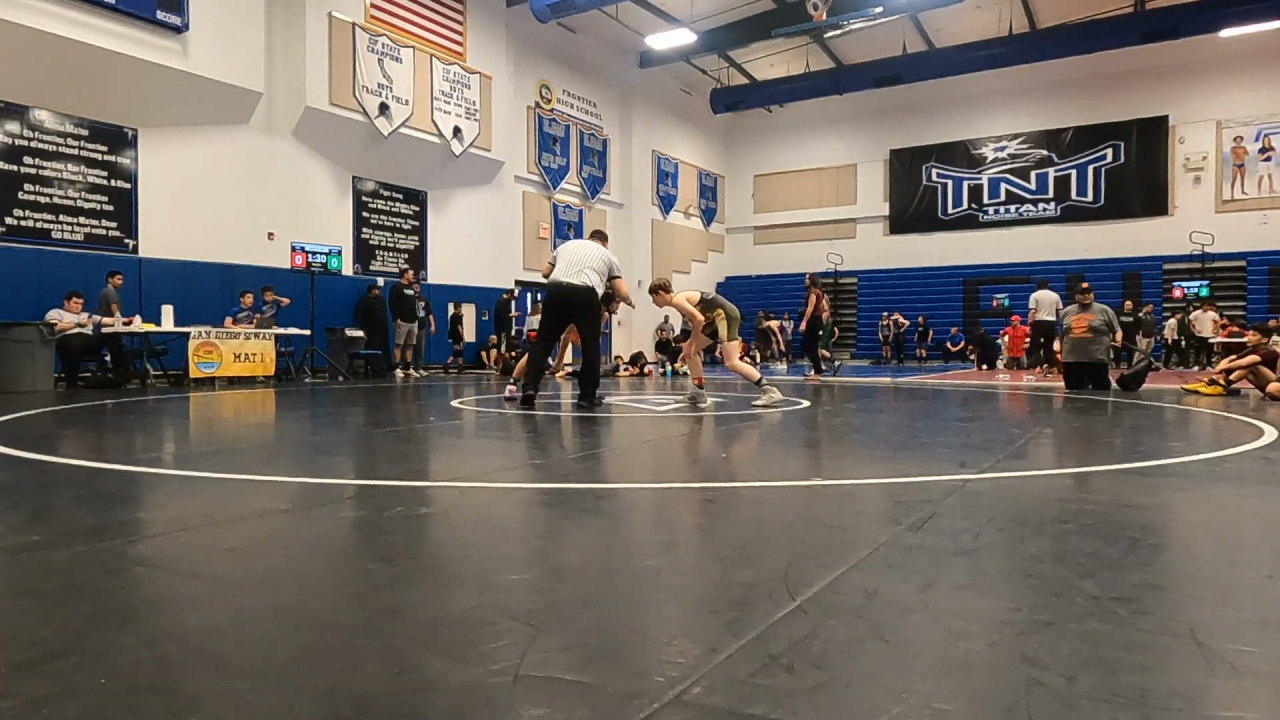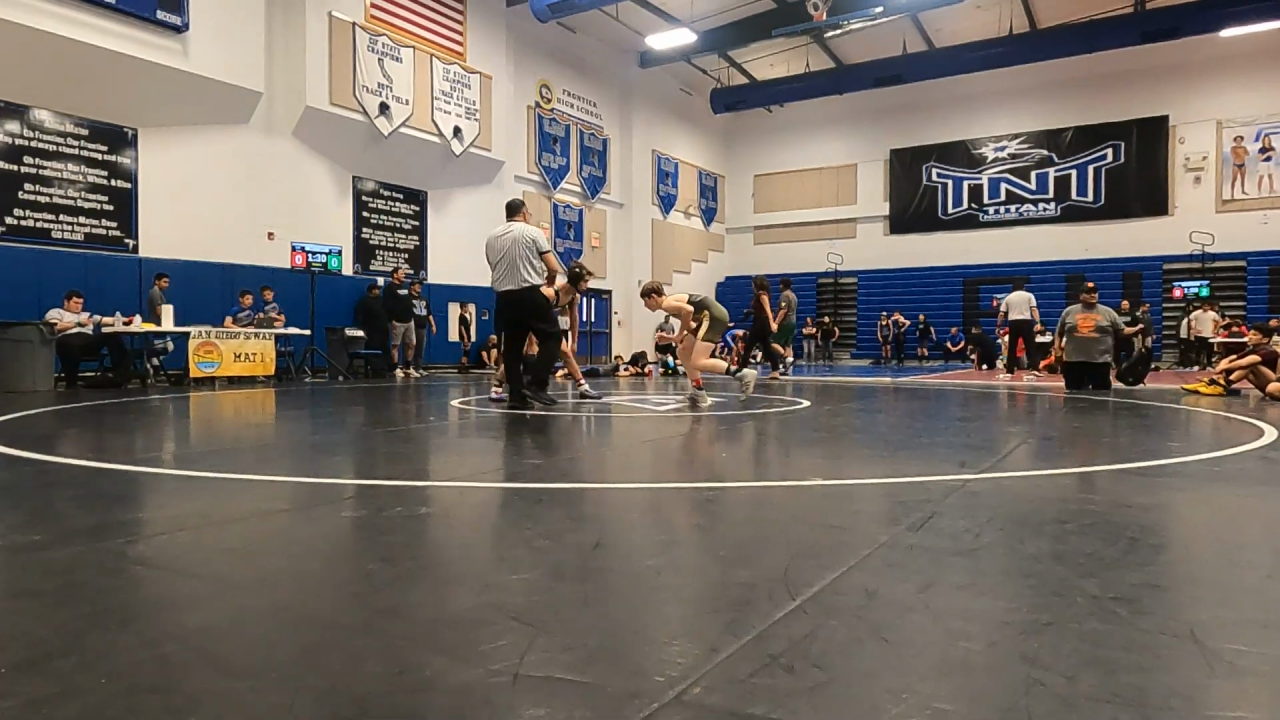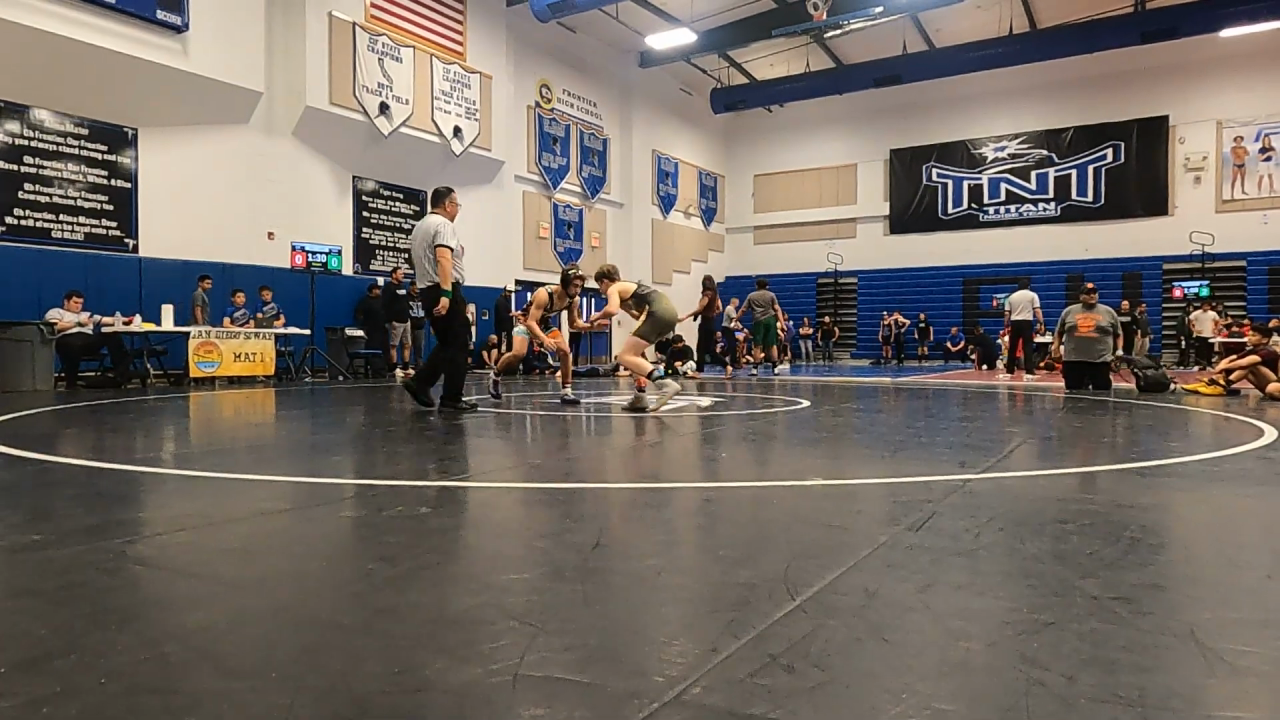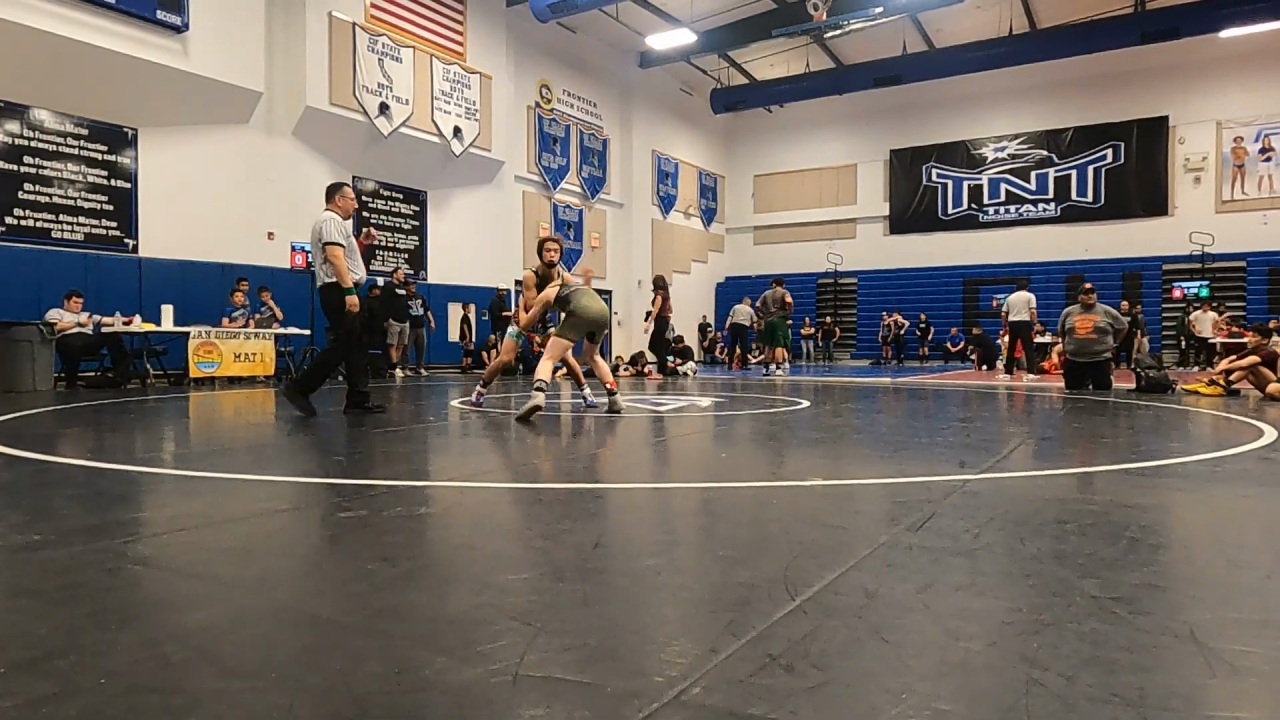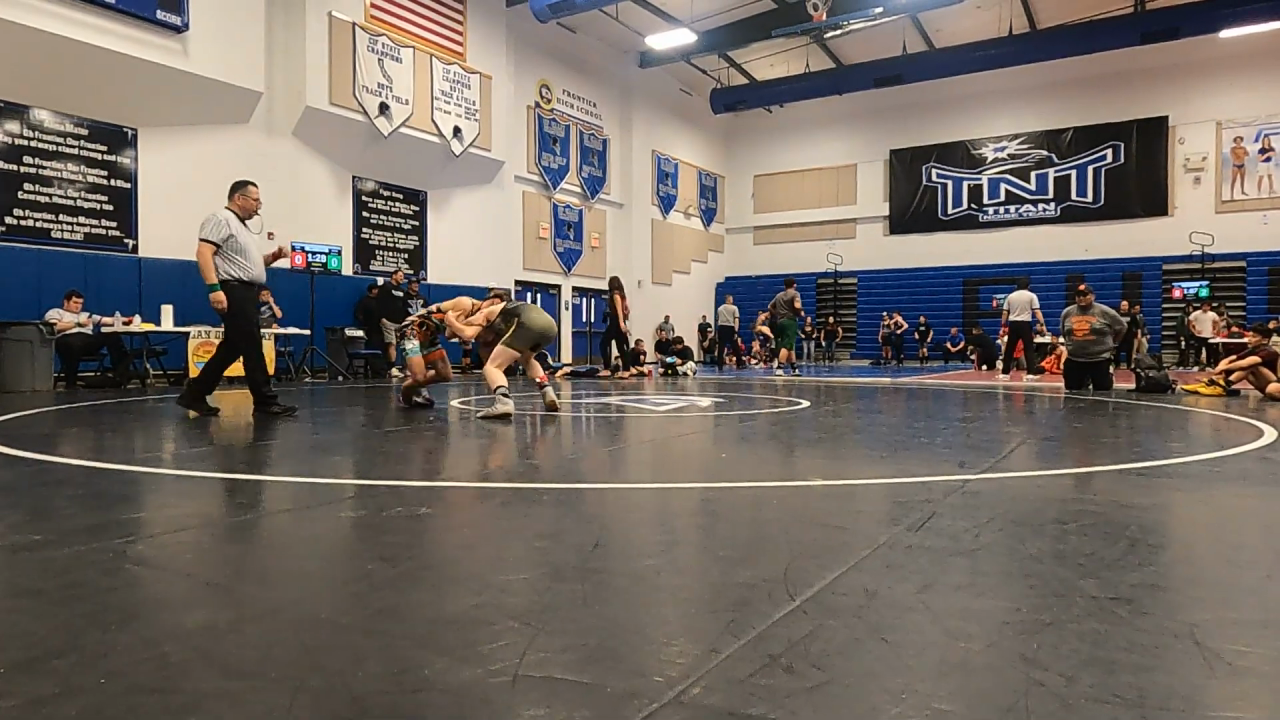
dt=0.7s
person 1, frame 1
left shoulder: (566, 245)
right shoulder: (608, 256)
left elbow: (545, 273)
right elbow: (621, 293)
right wrist: (629, 301)
left hip: (556, 292)
right hip: (585, 295)
left knee: (543, 342)
right knee: (590, 346)
left ankle: (530, 387)
right ankle: (587, 396)
person 1, frame 2
left shoulder: (492, 237)
right shoulder: (532, 232)
right elbow: (553, 266)
right wrist: (550, 277)
left hip: (504, 298)
right hip: (530, 295)
left knee: (512, 348)
right knee: (551, 338)
left ankle: (517, 396)
right ankle: (536, 386)
person 1, frame 3
left shoulder: (421, 226)
right shoulder: (443, 225)
right elbow: (443, 259)
right wrist: (445, 293)
left hip: (429, 292)
right hip: (444, 293)
left knee: (446, 344)
right knee: (458, 345)
left ankle: (420, 383)
right ankle: (451, 399)
person 1, frame 4
left shoulder: (336, 222)
right shoulder: (332, 221)
right elbow: (335, 257)
left wrist: (361, 243)
right wrist: (349, 291)
left hip: (340, 292)
right hip: (338, 291)
left knee: (356, 346)
right knee: (344, 346)
left ankle: (358, 400)
right ankle: (298, 388)
person 1, frame 5
left shoulder: (243, 226)
right shoulder: (220, 220)
left elbow: (253, 262)
right elbow: (204, 254)
left wrist: (274, 256)
right wrist: (214, 288)
left hip: (246, 293)
right hip: (232, 291)
left knee: (231, 348)
right knee: (252, 348)
left ankle: (193, 395)
right ankle: (265, 403)
